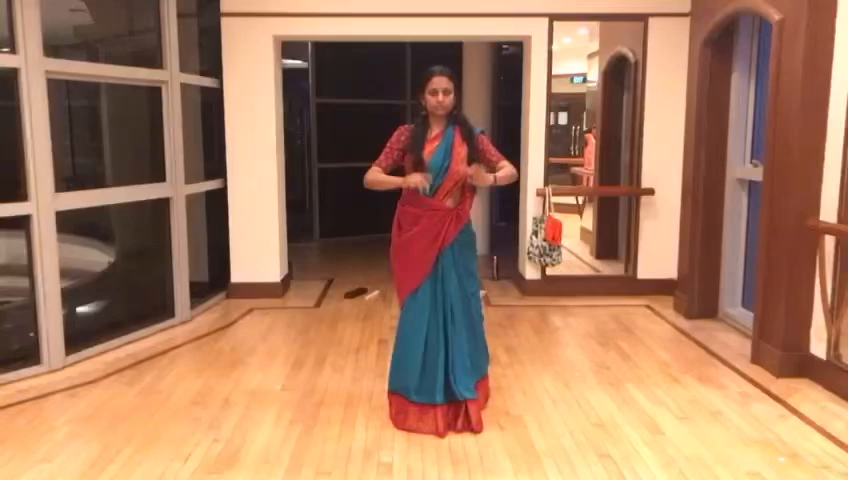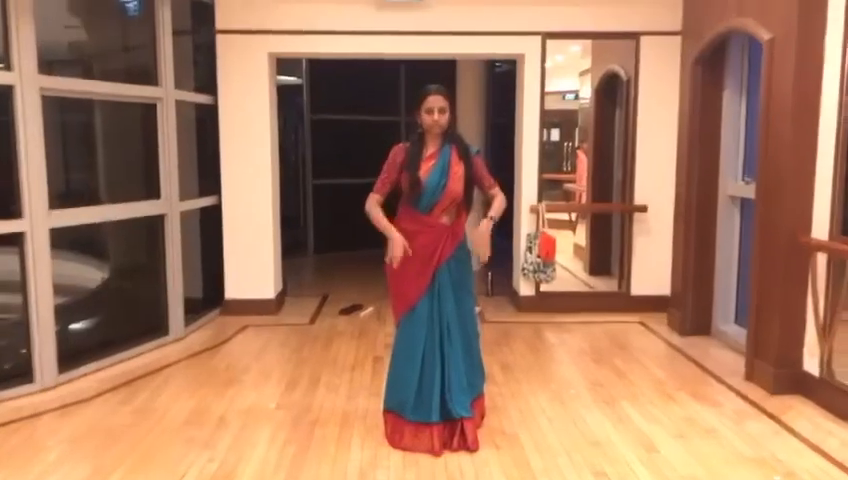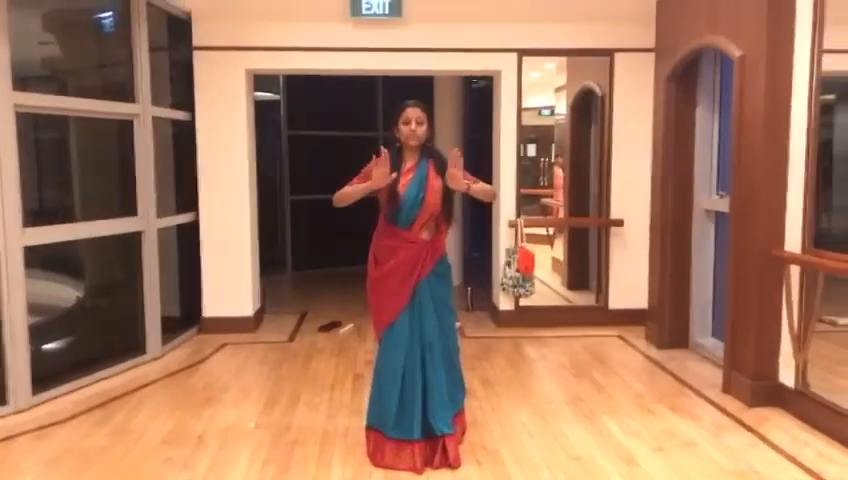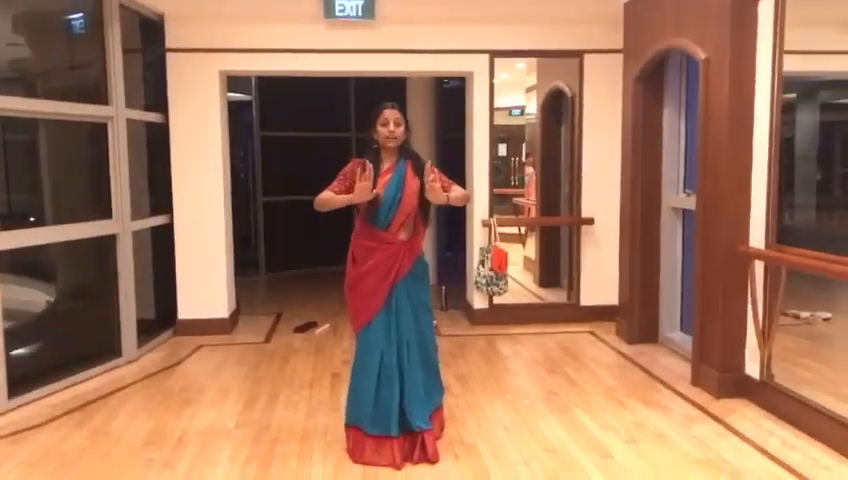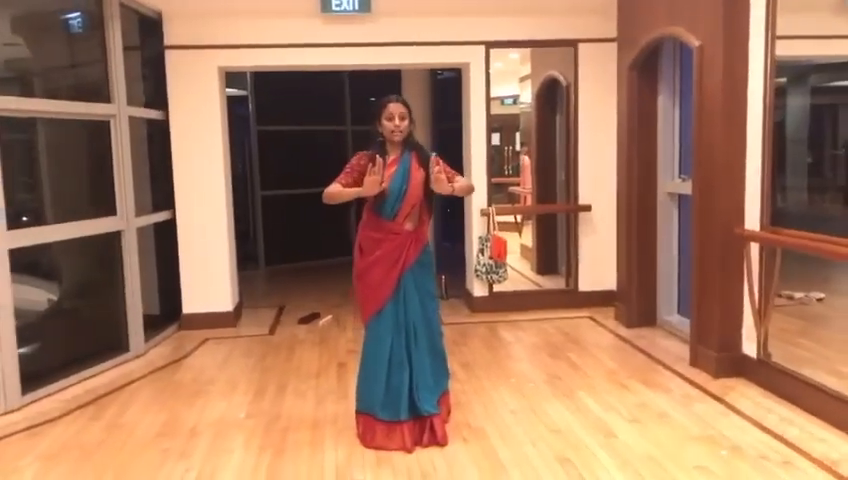
dt=0.4s
person 1, frame 1
left shoulder: (470, 137)
right shoulder: (406, 135)
left elbow: (510, 171)
right elbow: (370, 178)
left wrist: (487, 178)
right wrist: (404, 181)
left hip: (455, 236)
right hip: (415, 236)
left knee: (459, 309)
right knee: (419, 312)
left ankle: (460, 390)
right ankle: (419, 394)
person 1, frame 2
left shoulder: (465, 155)
right shoulder: (403, 154)
left elbow: (497, 198)
right elbow: (373, 203)
left wrist: (486, 224)
right wrist: (392, 233)
left hip: (451, 252)
right hip: (410, 251)
left knee: (454, 326)
right knee: (415, 329)
left ankle: (456, 409)
right ankle: (414, 412)
person 1, frame 3
left shoulder: (442, 166)
right shoulder: (381, 165)
left elbow: (490, 193)
right elbow: (338, 199)
left wrist: (463, 186)
right wrist: (372, 185)
left hip: (431, 267)
right hip: (391, 266)
left knee: (435, 340)
right knee: (397, 344)
left ankle: (438, 425)
right ankle: (397, 430)
person 1, frame 4
left shoulder: (419, 168)
right shoulder: (359, 168)
left elbow: (464, 195)
right elbow: (320, 202)
left wrist: (442, 197)
right wrist: (354, 197)
left hip: (408, 266)
right hip: (370, 266)
left knee: (413, 339)
right knee: (374, 342)
left ankle: (415, 422)
right ankle: (376, 427)
person 1, frame 5
left shoulder: (424, 160)
right shoulder: (365, 161)
left elbow: (467, 185)
right elbow: (328, 195)
left wrist: (446, 187)
right wrist: (363, 191)
left hip: (414, 255)
right hip: (377, 256)
left knee: (420, 327)
right knee: (383, 330)
left ankle: (423, 409)
right ankle: (385, 415)
